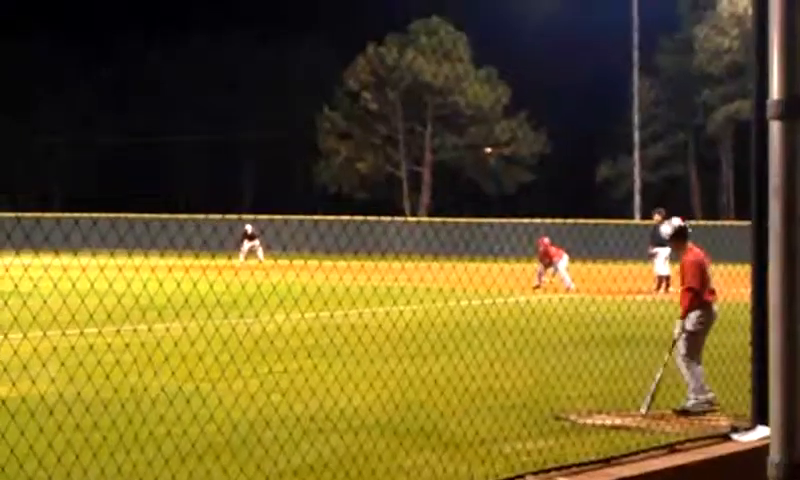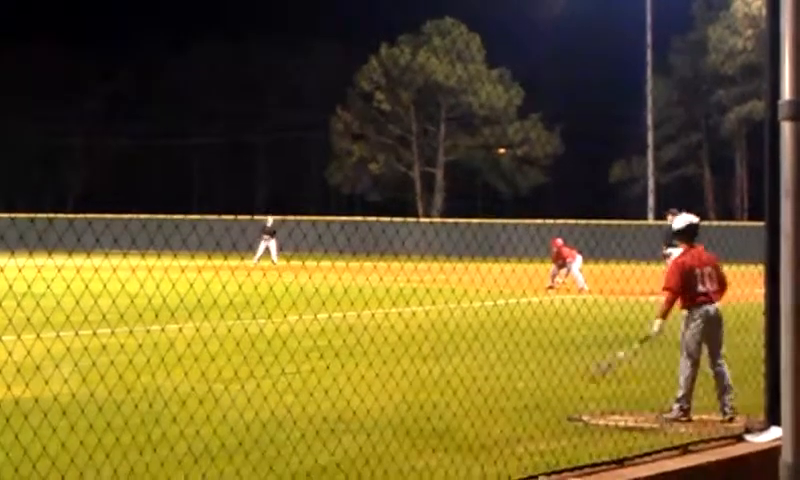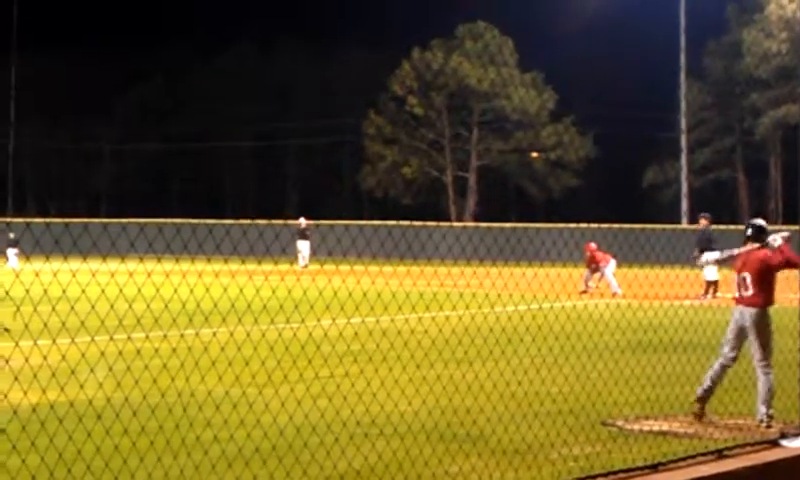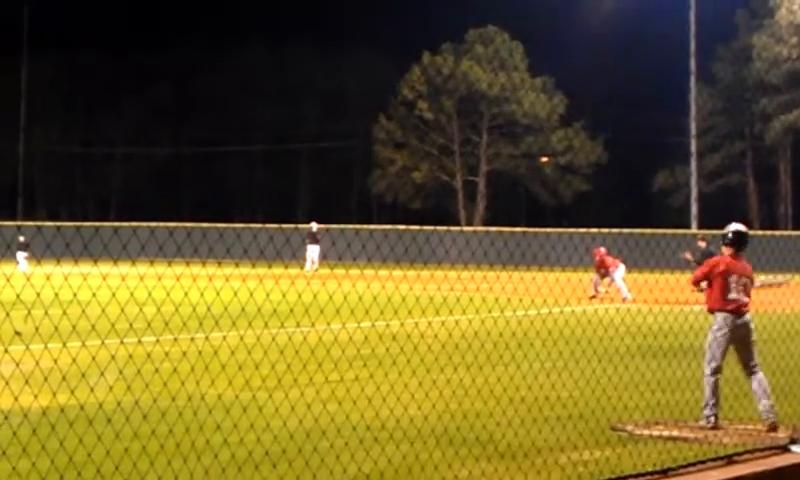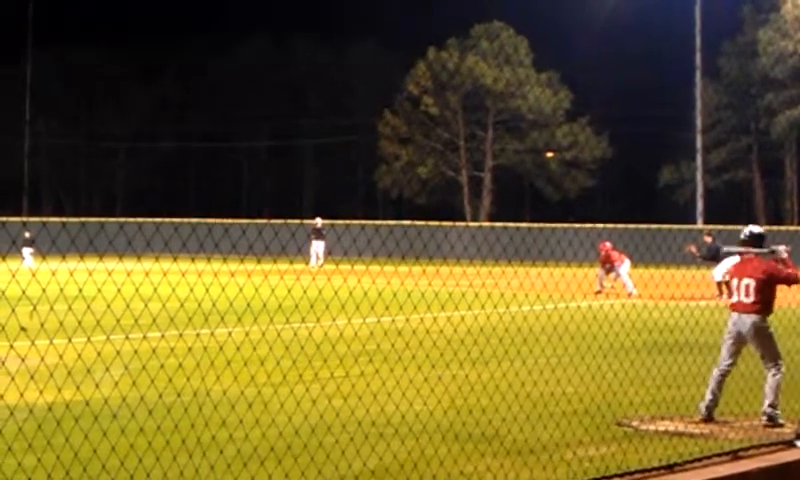
dt=1s
person 1, frame 1
left shoulder: (689, 259)
right shoulder: (697, 253)
left elbow: (691, 292)
left wrist: (682, 318)
left hip: (699, 312)
right hip: (705, 309)
left knee: (686, 356)
right knee: (693, 357)
left ankle: (704, 397)
right ankle: (697, 401)
person 1, frame 2
left shoulder: (680, 261)
right shoulder: (709, 256)
left elbow: (673, 293)
right elbow: (723, 284)
left wrist: (661, 318)
left hip: (695, 312)
right hip: (714, 310)
left knee: (689, 362)
right knee: (718, 360)
left ankle: (682, 408)
right ankle: (727, 408)
person 1, frame 3
left shoulder: (740, 258)
right shoulder: (764, 257)
left wrist: (773, 246)
right wrist: (781, 243)
left hip: (739, 311)
right hip: (757, 314)
left knee: (725, 358)
right knee: (763, 366)
left ankle: (702, 397)
right ankle: (765, 416)
person 1, frame 4
left shoulder: (717, 262)
right shoulder: (747, 268)
left elbow: (695, 279)
left wrist: (707, 286)
left hip: (723, 320)
right hip: (744, 320)
left knee: (712, 370)
right knee: (753, 369)
left ankle: (710, 417)
right ankle: (769, 414)
person 1, frame 5
left shoulder: (734, 268)
right shoulder: (767, 267)
left hip: (735, 320)
right hip: (756, 321)
left knee: (723, 366)
right knee: (775, 366)
left ankle: (706, 410)
right ankle: (770, 413)
